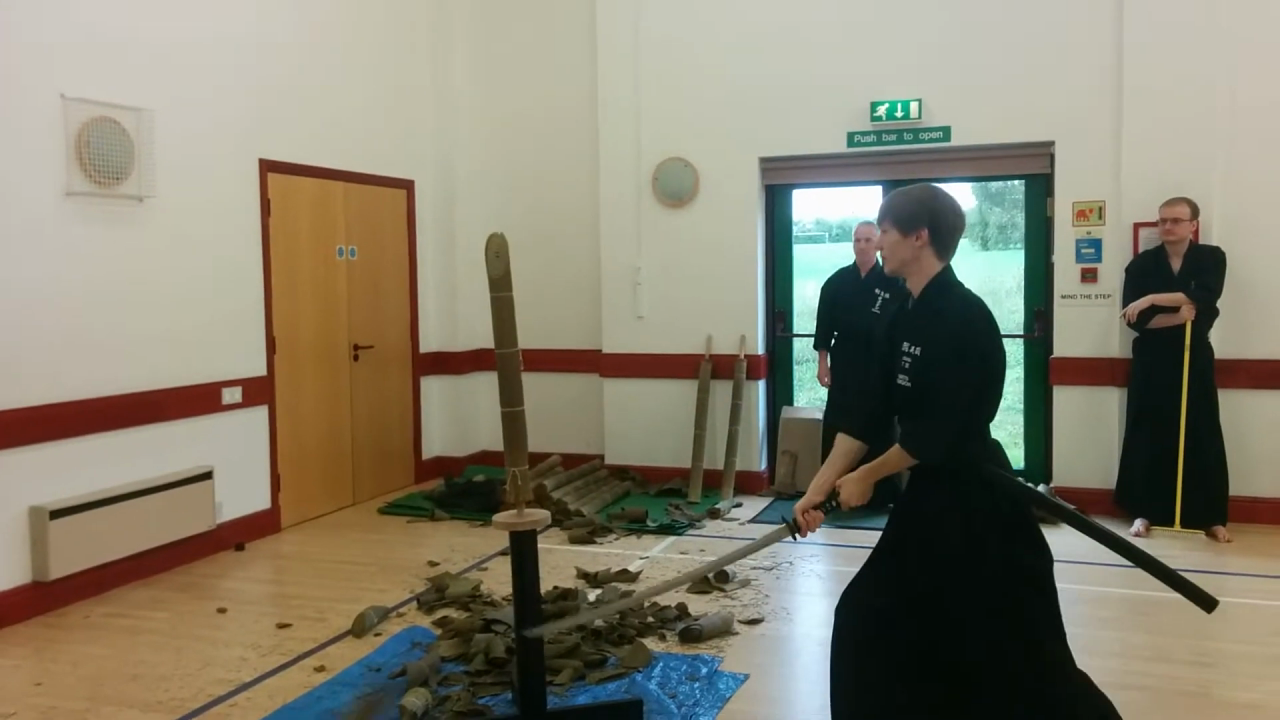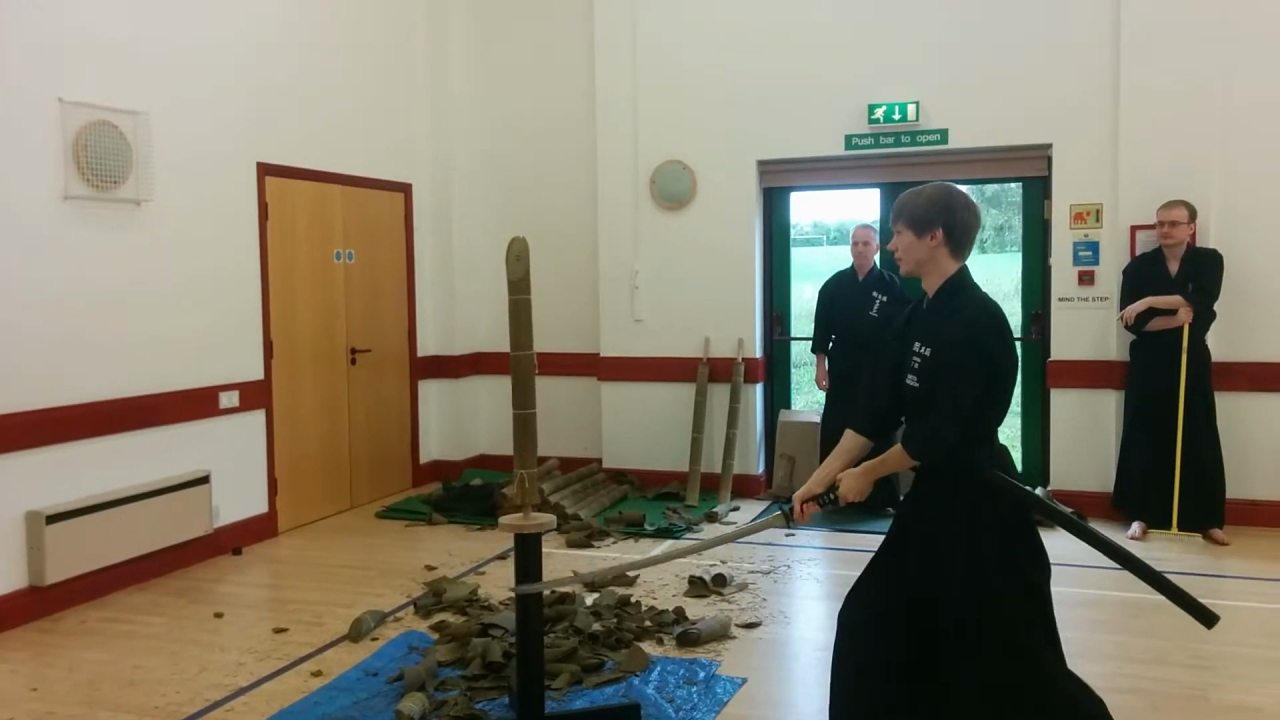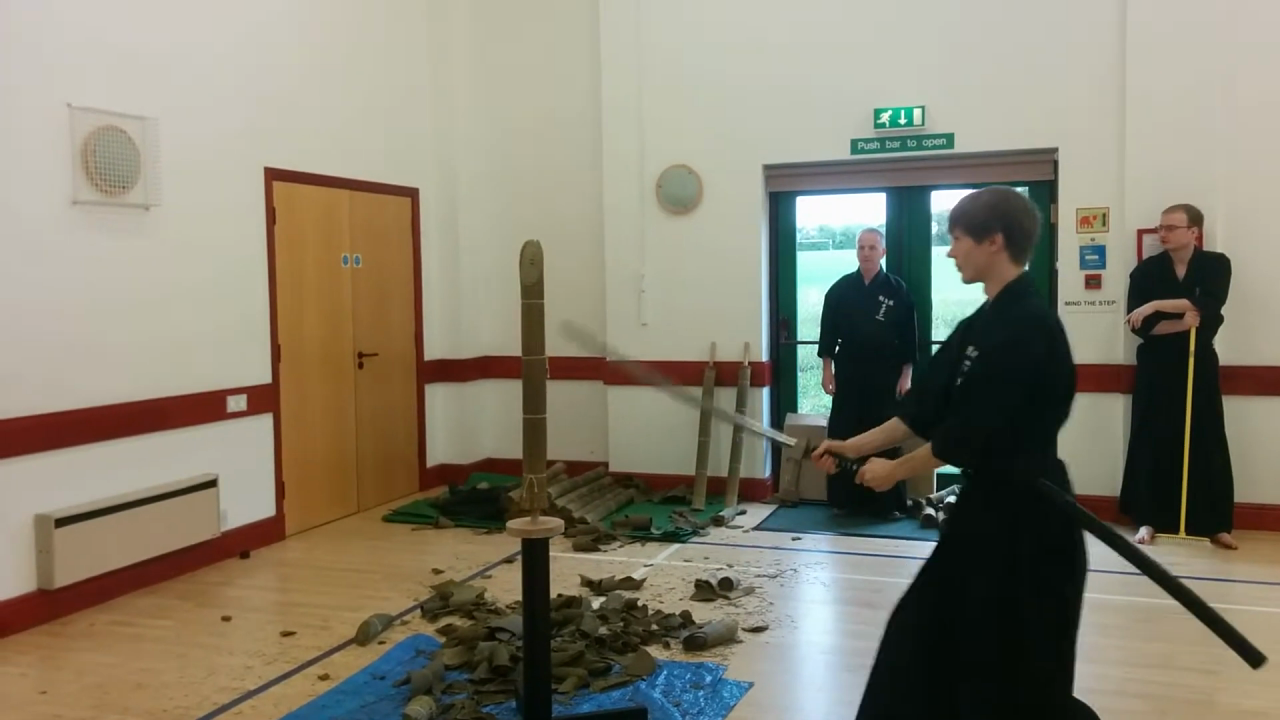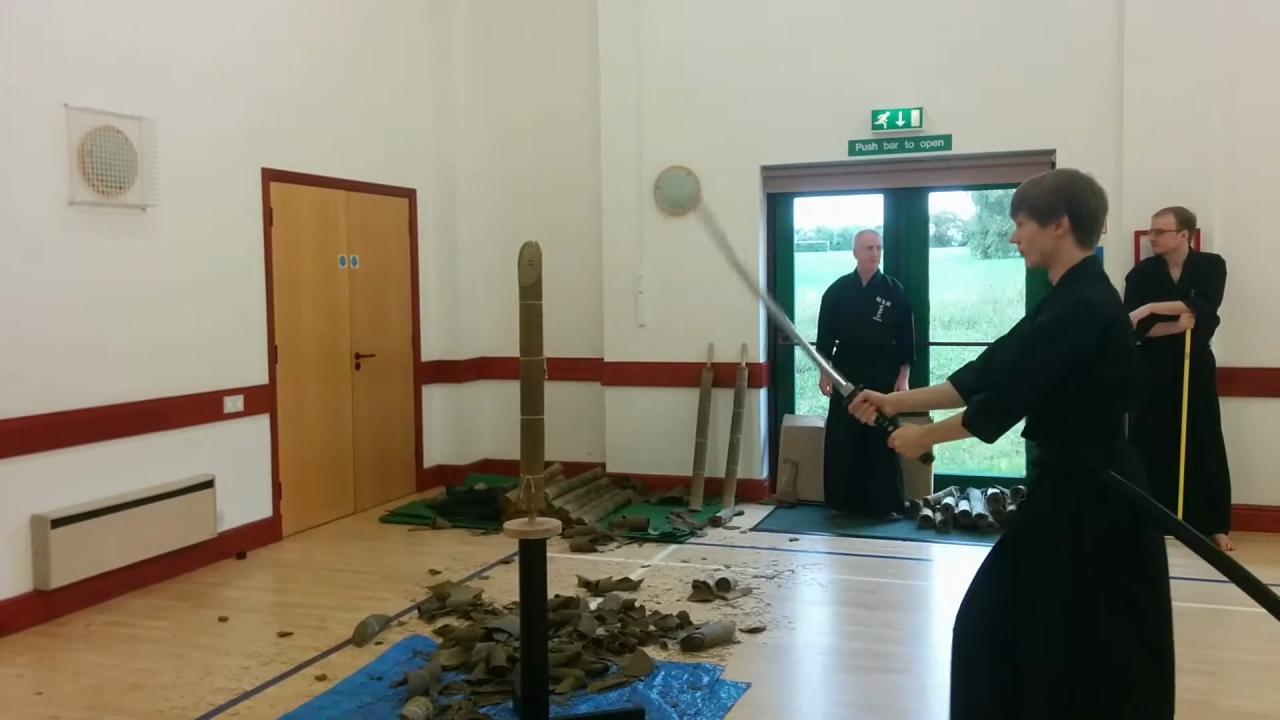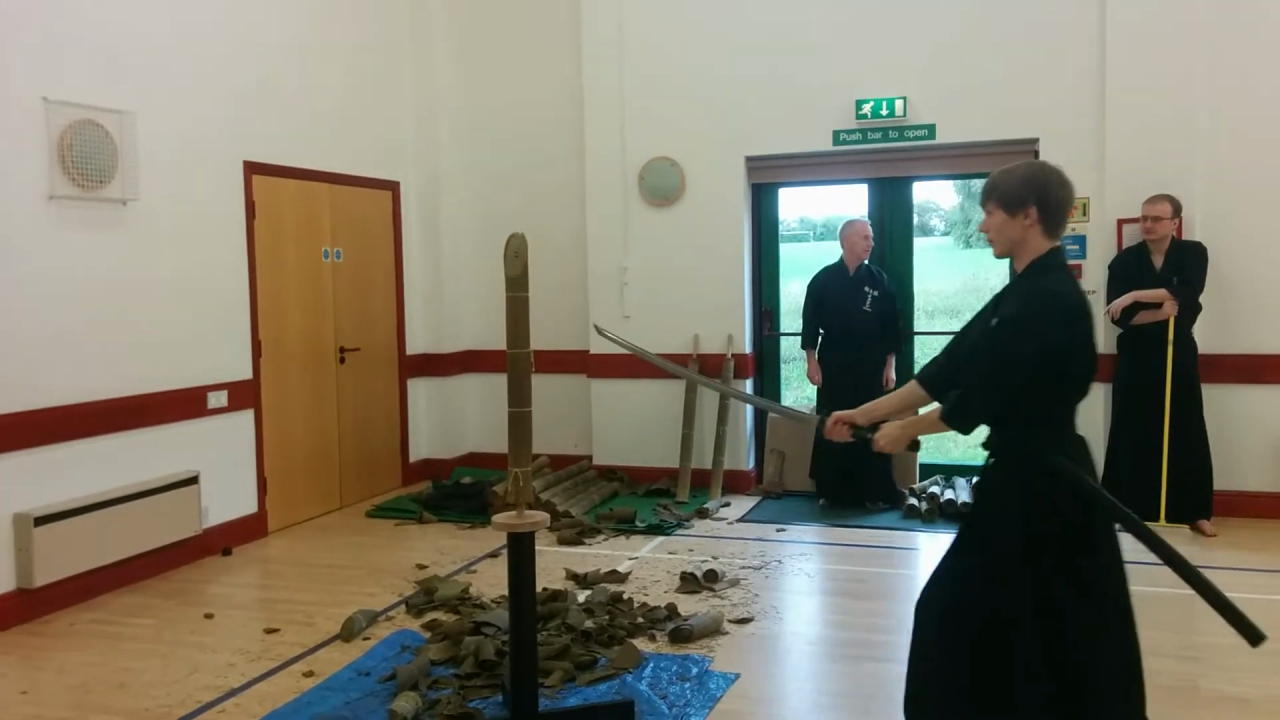
dt=0.4s
person 1, frame 1
left shoulder: (964, 319)
right shoulder: (907, 317)
left elbow: (936, 432)
right elbow: (870, 411)
left wrist: (866, 477)
right wrist: (820, 485)
left hip: (975, 501)
right hip: (931, 496)
left knee: (1018, 651)
right knee: (871, 620)
person 1, frame 2
left shoulder: (976, 321)
right shoulder: (920, 316)
left elbow: (941, 432)
right elbow: (877, 408)
left wrist: (869, 473)
right wrist: (822, 477)
left hip: (978, 502)
right hip: (937, 495)
left knee: (1010, 652)
right knee: (876, 622)
person 1, frame 3
left shoulder: (1027, 328)
right shoulder: (987, 322)
left elbow: (970, 432)
right elbow: (930, 406)
left wrist: (895, 470)
right wrist: (854, 445)
left hip: (1026, 511)
right hip: (992, 501)
left knee: (1017, 667)
right knee: (928, 631)
person 1, frame 4
left shoulder: (1082, 310)
right shoulder: (1070, 303)
left elbow: (1006, 400)
right elbow: (989, 375)
left wrist: (926, 436)
right wrist: (897, 401)
left hip: (1091, 501)
right hip: (1070, 489)
left knee: (1100, 662)
right knee: (998, 620)
person 1, frame 5
left shoulder: (1048, 301)
right shoulder: (1027, 292)
left elbow: (981, 395)
right elbow: (951, 368)
left wrist: (905, 430)
right wrist: (866, 413)
left hip: (1041, 483)
right hip: (1022, 474)
left knee: (1070, 640)
right knee: (960, 610)
person 2, frame 1
left shoulder: (1211, 258)
right shoulder: (1141, 264)
left elbow: (1203, 298)
right elbow: (1135, 318)
left wrist: (1152, 299)
right wrist: (1178, 316)
left hip: (1194, 357)
right hip: (1152, 359)
left knee: (1202, 436)
right knee: (1147, 435)
left ankle: (1211, 517)
right ankle: (1143, 512)
person 2, frame 2
left shoulder: (1209, 261)
right shoulder: (1139, 267)
left elbow: (1200, 302)
right elbow: (1133, 321)
left wrist: (1150, 301)
right wrist: (1175, 318)
left hip: (1191, 360)
right hip: (1150, 362)
left knee: (1199, 439)
right knee: (1144, 438)
left ankle: (1208, 519)
right ankle: (1141, 515)
person 2, frame 3
left shoulder: (1216, 265)
right shoulder: (1146, 270)
left elbow: (1208, 306)
right elbow: (1139, 324)
left wrist: (1156, 305)
right wrist: (1181, 322)
left hip: (1199, 364)
right hip: (1157, 366)
left knee: (1207, 443)
right knee: (1152, 442)
left ankle: (1216, 523)
right ankle: (1149, 519)
person 2, frame 4
left shoulder: (1211, 266)
right shoulder: (1142, 273)
left elbow: (1202, 307)
right elbow: (1136, 327)
left wrist: (1152, 307)
right wrist: (1177, 324)
left hip: (1195, 366)
right hip: (1154, 368)
left knee: (1203, 445)
right knee: (1150, 443)
left ankle: (1213, 525)
person 2, frame 5
left shoulder: (1193, 254)
right shoulder: (1125, 261)
left elbow: (1185, 296)
right elbow: (1119, 315)
left wrist: (1135, 296)
right wrist: (1160, 311)
left hip: (1178, 353)
right hip: (1136, 355)
left knee: (1186, 431)
right knee: (1131, 431)
left ankle: (1195, 511)
right ankle: (1129, 505)
person 3, frame 1
left shoulder: (891, 283)
right shoulder: (837, 282)
right elbow: (824, 324)
right wrist: (823, 362)
right hip: (844, 367)
left knee: (880, 431)
right knee: (838, 429)
left ankle: (881, 493)
person 3, frame 2
left shoulder: (890, 286)
right shoulder: (834, 285)
right elbow: (822, 327)
right wrist: (821, 365)
right hip: (842, 369)
left knee: (879, 434)
right knee: (836, 432)
left ankle: (881, 498)
person 3, frame 3
left shoulder: (897, 290)
right shoulder: (840, 289)
left elbow: (908, 337)
right elbow: (828, 332)
left wrist: (906, 376)
right wrist: (827, 369)
left hip: (885, 375)
right hip: (848, 373)
right knee: (844, 435)
left ankle: (888, 502)
right ankle: (846, 499)
person 3, frame 4
left shoulder: (893, 290)
right shoulder: (838, 290)
left elbow: (905, 337)
right elbow: (825, 334)
left wrist: (903, 377)
right wrist: (825, 371)
left hip: (882, 376)
right hip: (846, 375)
left knee: (882, 438)
right knee: (842, 439)
left ankle: (885, 503)
right ankle: (844, 500)
person 3, frame 5
left shoulder: (878, 280)
right shoulder: (823, 280)
left elbow: (891, 326)
right elbow: (810, 323)
left wrist: (890, 366)
right wrist: (812, 362)
left hip: (870, 367)
right hip: (833, 365)
left ankle: (874, 493)
right ankle: (832, 491)
